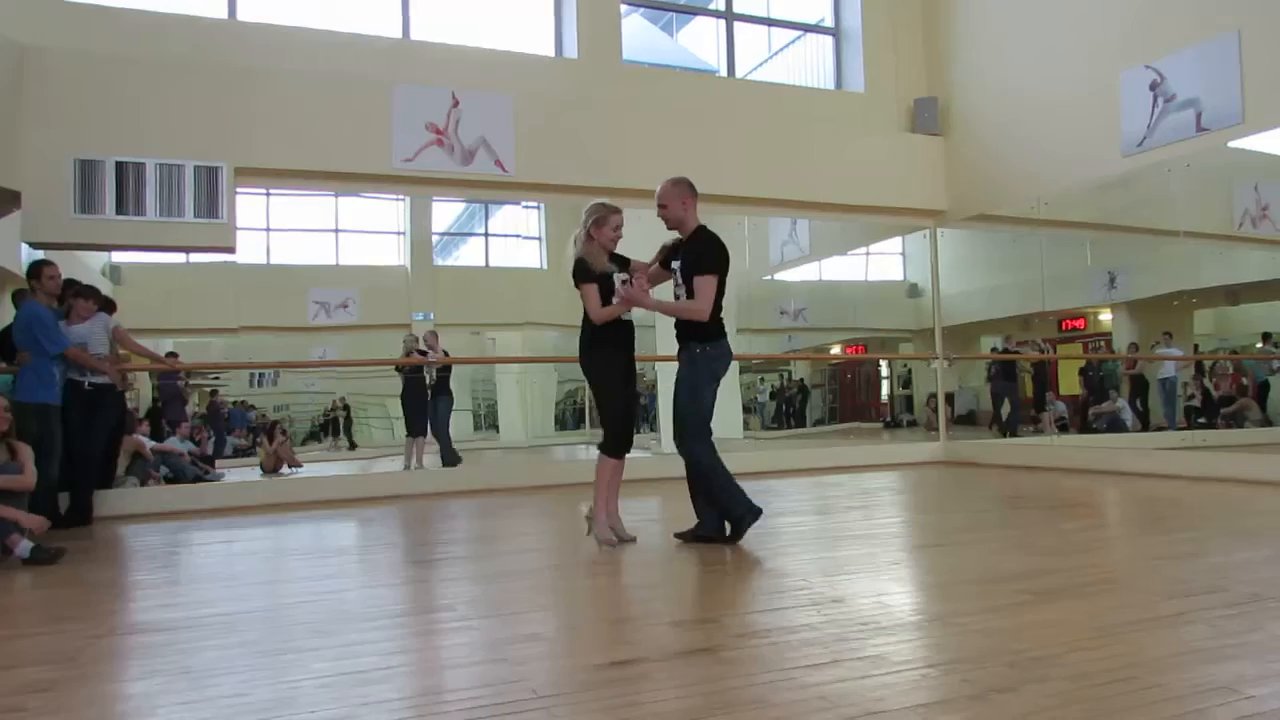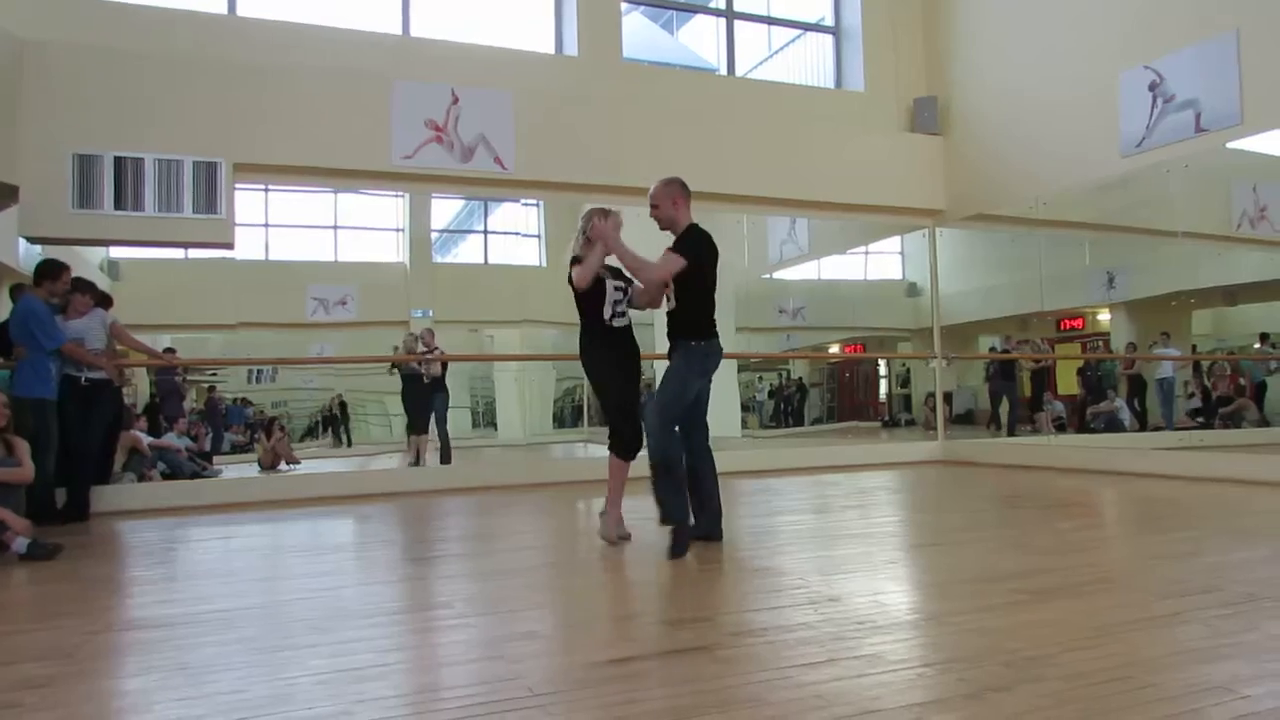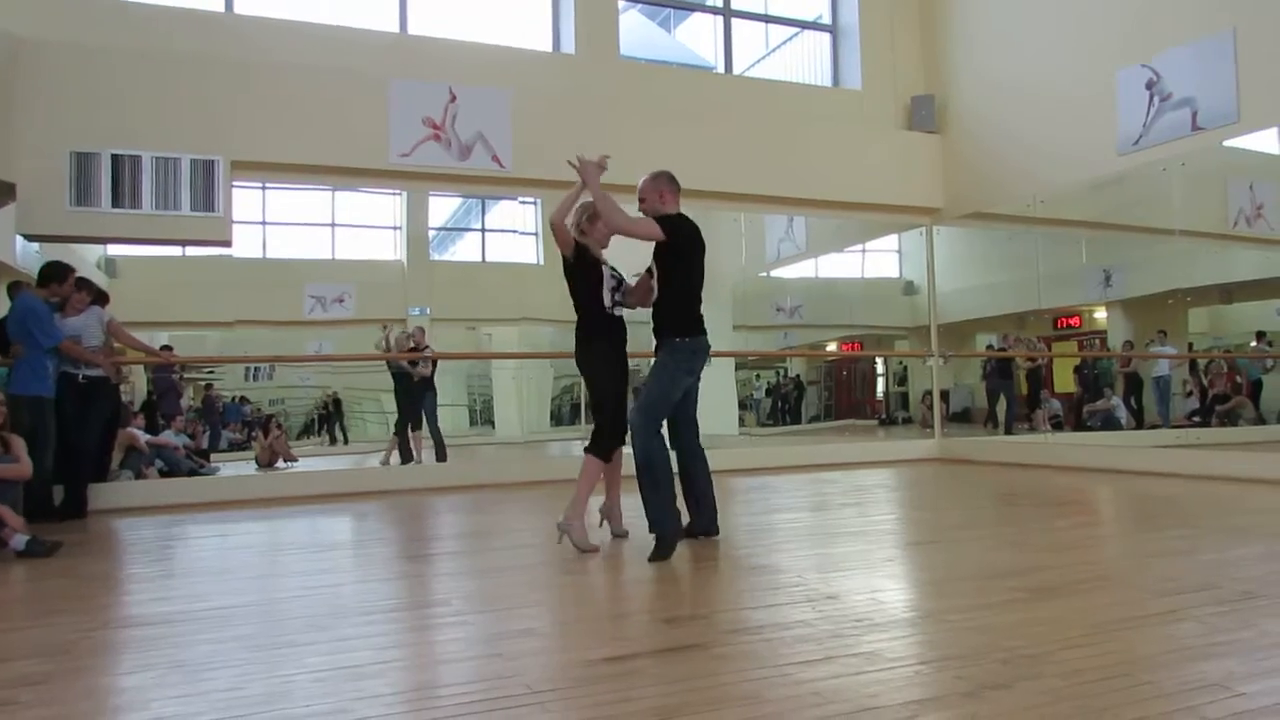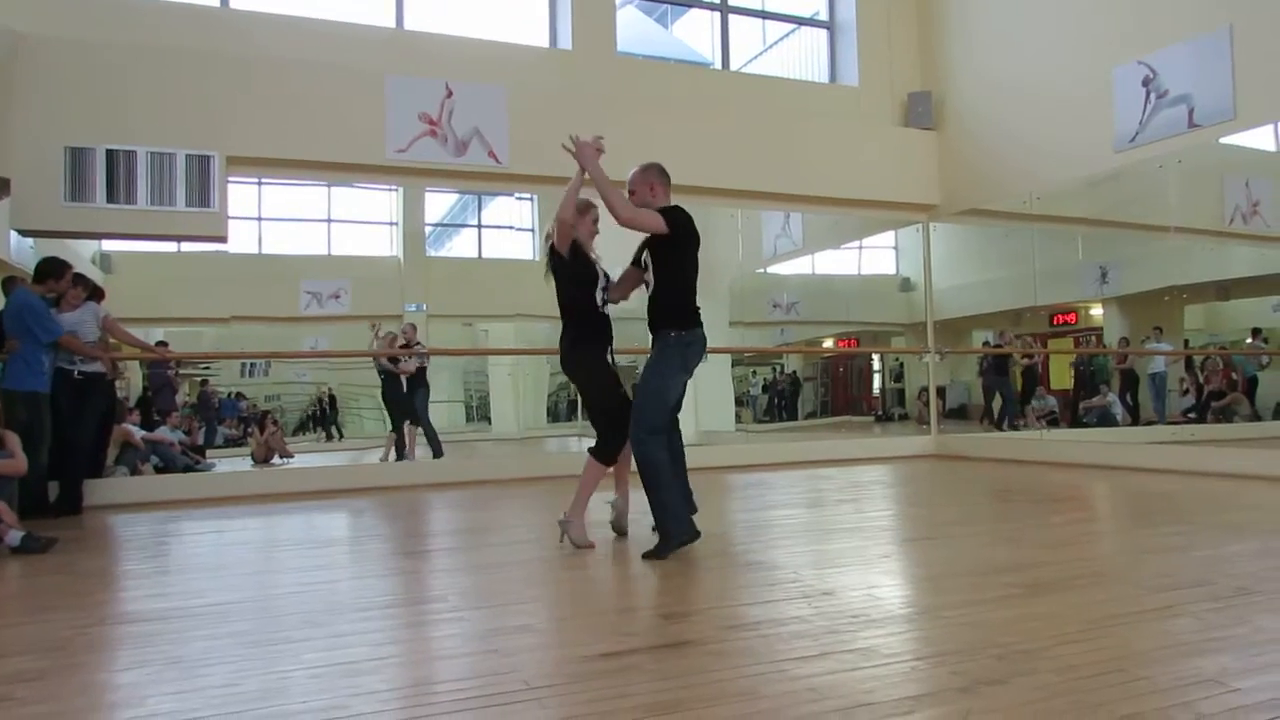
dt=0.3s
person 1, frame 1
left shoulder: (708, 247)
right shoulder: (679, 249)
left elbow: (702, 310)
right elbow: (646, 280)
left wrist: (647, 303)
left hip: (705, 351)
right hip: (695, 351)
left knee: (689, 438)
right knee: (695, 436)
left ankle: (738, 507)
right ankle: (711, 524)
person 1, frame 2
left shoulder: (696, 240)
right shoulder: (680, 247)
left elbow: (650, 274)
right elbow: (648, 292)
left wrist: (612, 242)
left hip: (696, 349)
right hip: (690, 350)
left knee: (659, 422)
right knee: (693, 434)
left ankle: (678, 518)
right ankle: (708, 522)
person 1, frame 3
left shoulder: (679, 228)
right shoulder: (669, 241)
left elbow: (616, 223)
right elbow: (641, 294)
left wrist: (591, 179)
left hip: (682, 346)
right hip: (681, 346)
left knee: (643, 423)
right knee: (684, 433)
left ankle: (666, 526)
right ankle: (703, 519)
person 1, frame 4
left shoulder: (678, 220)
right shoulder: (652, 234)
left elbow: (623, 215)
right elbow: (619, 290)
left wrist: (591, 165)
left hip: (679, 339)
right hip: (671, 339)
left knee: (646, 428)
right knee: (663, 423)
left ankle: (677, 525)
right ankle: (679, 508)
person 2, frame 1
left shoulder: (615, 260)
right shoulder: (584, 264)
left elbow: (648, 271)
right elbow: (597, 314)
right wrist: (630, 300)
left hip: (622, 353)
right hip: (599, 354)
left knee: (624, 432)
right knee: (614, 430)
left ankle: (610, 513)
right ankle: (598, 512)
person 2, frame 2
left shoulder: (617, 273)
right shoulder: (581, 265)
left elbow: (648, 301)
right elbow: (580, 281)
right wrist: (603, 238)
left hip: (627, 355)
right hip: (600, 358)
left knee: (628, 434)
right knee: (628, 433)
left ankle: (615, 511)
right ankle: (611, 511)
person 2, frame 3
left shoulder: (608, 268)
right shoulder: (575, 255)
left elbow: (636, 299)
right elbow: (555, 220)
right wrist: (585, 182)
left hip: (614, 351)
right hip: (594, 351)
left knee: (615, 430)
right knee: (607, 431)
left ankle: (612, 508)
right ankle: (572, 517)
person 2, frame 4
left shoulder: (580, 257)
right shoulder: (563, 251)
left elbow: (612, 294)
right elbow: (563, 220)
right wrist: (581, 172)
left hip: (593, 354)
right hip: (583, 355)
left knee: (623, 422)
right knee: (612, 432)
left ankle: (622, 502)
right ankle: (574, 514)
person 3, frame 1
left shoulder: (43, 311)
right shoulder: (38, 313)
left elbow: (61, 351)
right elbow: (71, 353)
left wrist: (100, 364)
right wrist: (106, 369)
left hip: (38, 395)
right hip: (38, 398)
left knee: (40, 459)
right knee: (46, 460)
left ankle: (42, 515)
right ankle: (44, 518)
person 3, frame 2
left shoulder: (38, 305)
right shoulder: (34, 308)
left elbow: (56, 346)
right elbow: (67, 349)
left wrist: (96, 358)
right wrist: (102, 363)
left hip: (35, 390)
right hip: (35, 392)
left knee: (38, 454)
right knee: (42, 454)
left ankle: (40, 511)
right ankle: (41, 513)
person 3, frame 3
left shoulder: (33, 303)
right shoulder: (33, 307)
left elbow: (54, 344)
right elbow: (65, 347)
right wrist: (100, 361)
left hip: (32, 388)
right hip: (33, 390)
left knee: (35, 452)
right knee: (39, 452)
left ankle: (38, 509)
right ankle: (38, 510)
person 3, frame 4
left shoulder: (25, 297)
right shoulder: (30, 303)
left elbow: (50, 338)
right elbow: (65, 341)
right wrist: (100, 355)
left hip: (25, 383)
right hip: (28, 386)
left knee: (27, 447)
right knee: (34, 448)
left ankle: (30, 504)
right ankle: (32, 506)
person 4, frame 1
left shoulder: (103, 321)
right shoulder: (59, 328)
left elbow: (130, 344)
left wrist: (162, 359)
left hip: (106, 392)
right hip: (75, 392)
left knee: (93, 449)
right knee: (76, 448)
left ankle: (79, 509)
right ankle: (80, 509)
person 4, frame 2
left shoulder: (99, 316)
right shoulder: (56, 323)
left elbow: (127, 339)
left wrist: (158, 355)
left hip: (103, 388)
right hip: (72, 387)
left knee: (90, 444)
right knee: (73, 443)
left ankle: (76, 504)
right ankle: (77, 504)
person 4, frame 3
left shoulder: (97, 313)
right shoulder: (53, 321)
left elbow: (124, 337)
left wrist: (157, 352)
left hip: (100, 385)
right hip: (69, 385)
left knee: (88, 442)
right knee: (70, 441)
left ankle: (73, 502)
right ankle: (74, 501)
person 4, frame 4
left shoulder: (93, 309)
left elbow: (119, 333)
left wrist: (151, 348)
left hip: (96, 381)
right hip: (64, 380)
left knee: (83, 438)
right knee: (65, 437)
left ankle: (69, 498)
right ankle: (70, 498)
